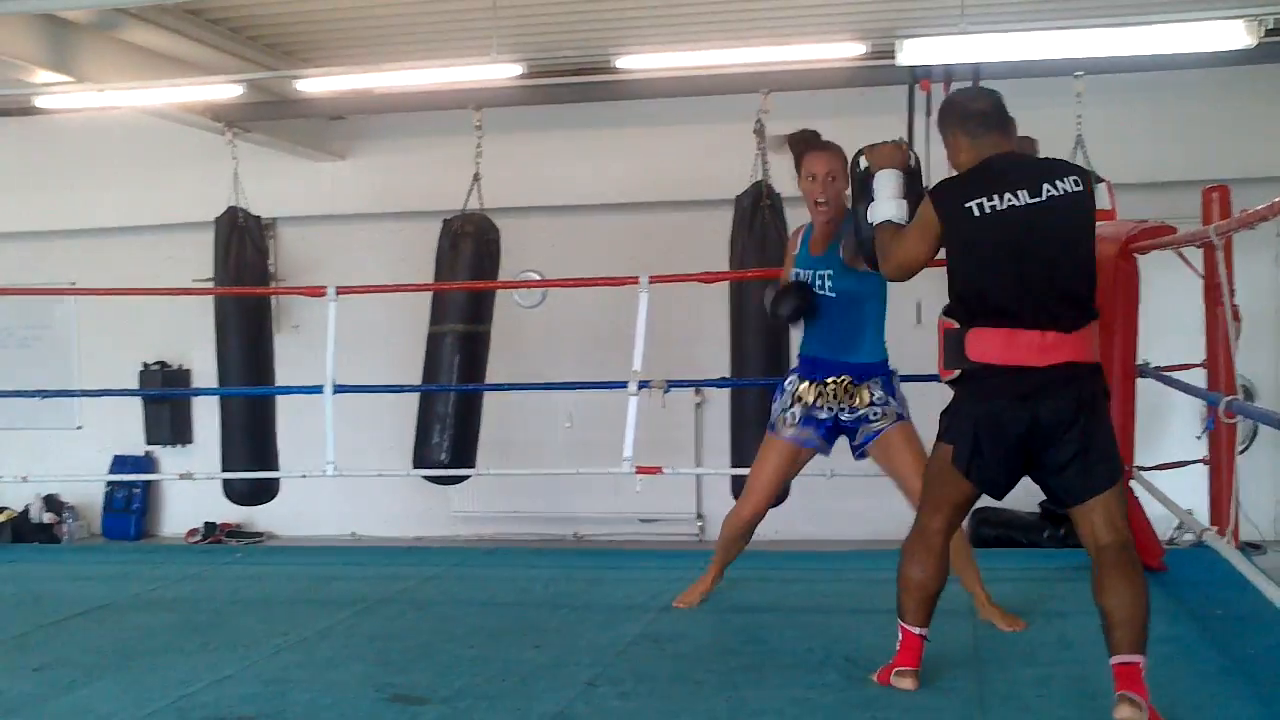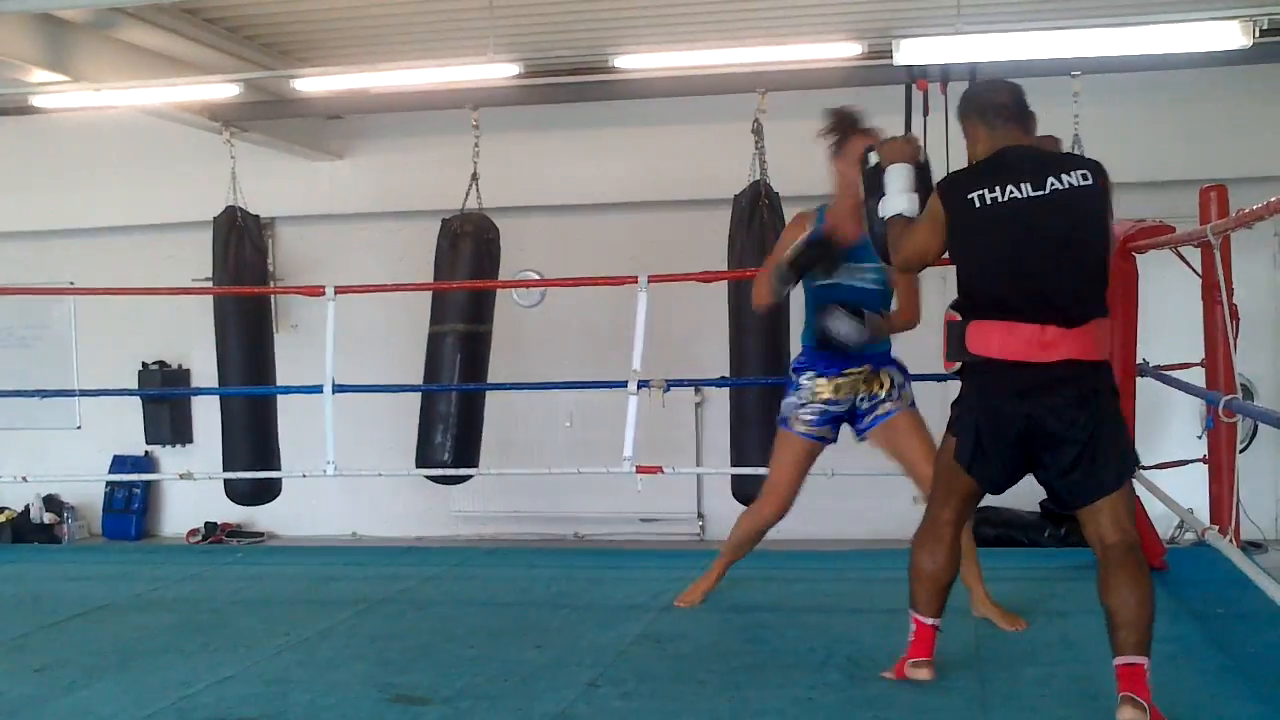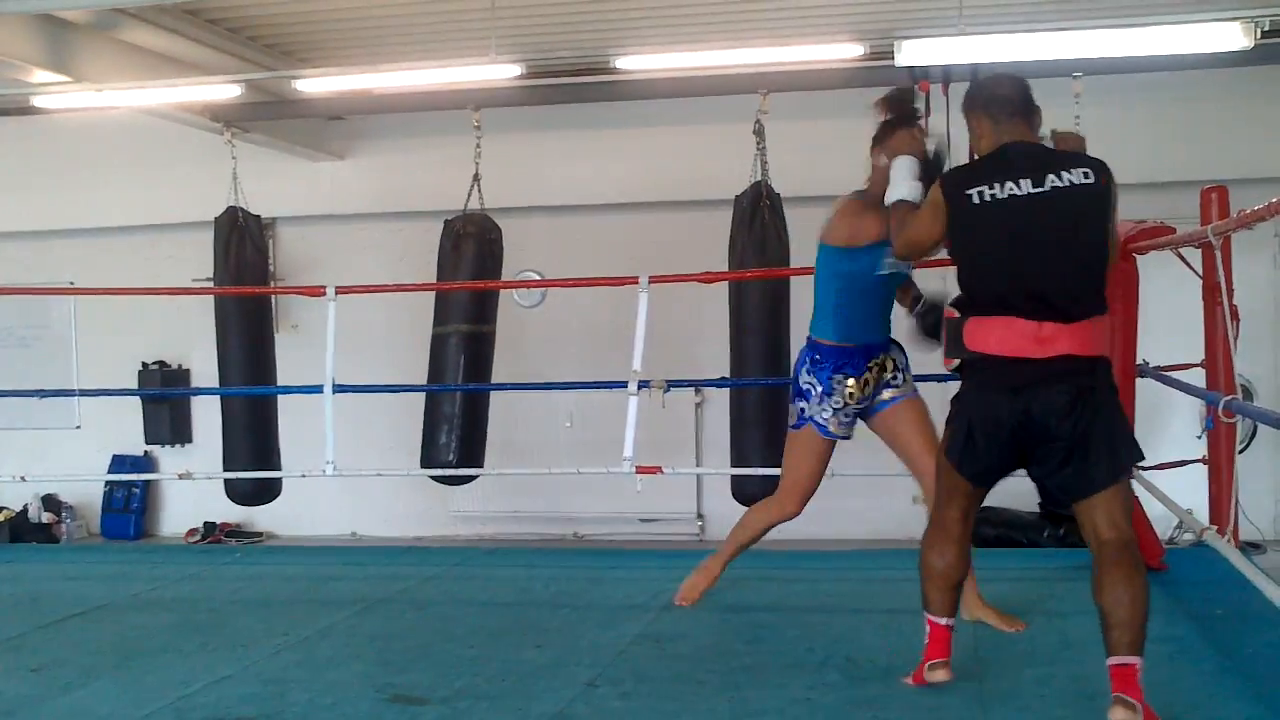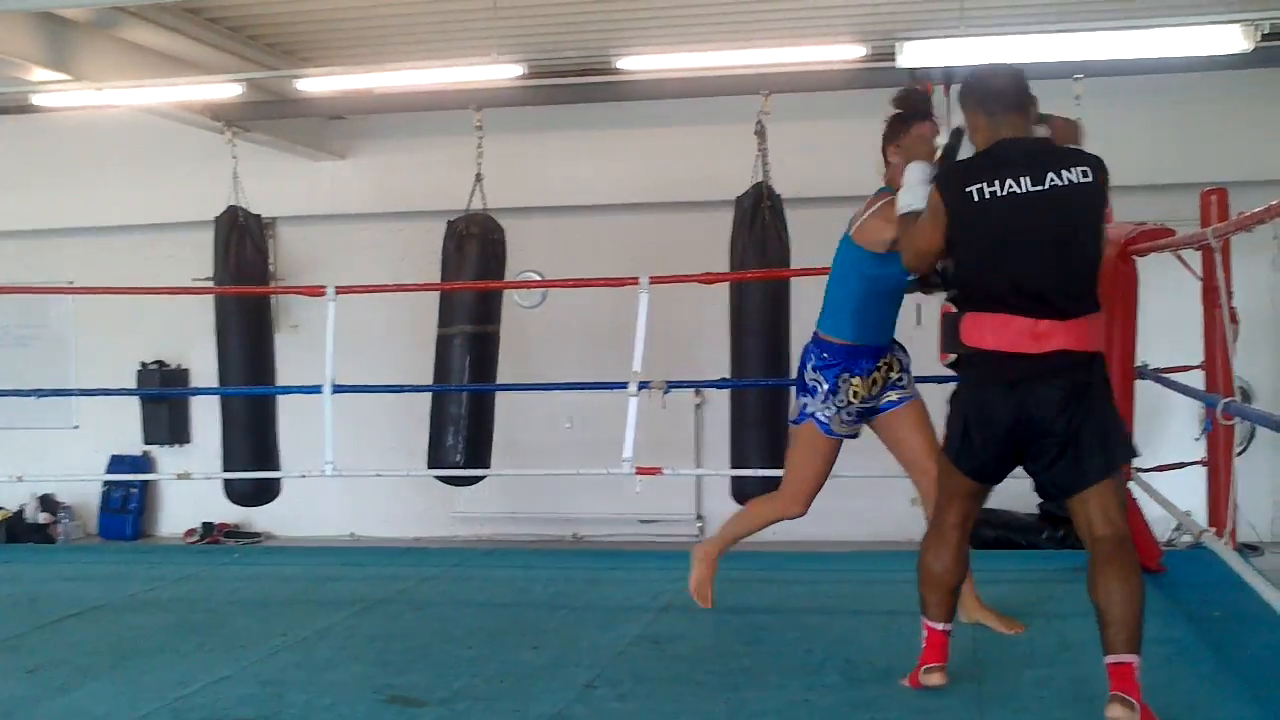
dt=0.1s
person 1, frame 1
left shoulder: (949, 199)
right shoulder: (1077, 180)
left elbow: (893, 262)
left wrist: (886, 179)
left hip: (990, 389)
right hip: (1072, 387)
left knee: (932, 524)
right knee: (1111, 541)
left ankle: (906, 661)
person 1, frame 2
left shoulder: (957, 192)
right shoulder: (1091, 176)
left elbow: (905, 256)
left wrist: (897, 173)
left hip: (994, 384)
right hip: (1079, 384)
left knee: (943, 515)
right knee: (1117, 540)
left ankle: (919, 651)
person 1, frame 3
left shoulder: (957, 186)
right shoulder: (1094, 175)
left elbow: (905, 242)
left wrist: (904, 168)
left hip: (992, 381)
right hip: (1076, 380)
left knee: (950, 516)
right knee: (1113, 538)
left ankle: (936, 653)
person 1, frame 4
left shoulder: (956, 184)
right shoulder: (1090, 172)
left elbow: (915, 255)
left wrist: (916, 173)
left hip: (989, 377)
right hip: (1071, 377)
left knee: (950, 518)
right knee: (1107, 534)
left ankle: (932, 657)
person 2, frame 1
right shoulder: (797, 240)
right wrist: (785, 303)
left hip: (870, 387)
right hip: (808, 385)
right knee: (751, 503)
left ankle: (983, 600)
right ankle: (713, 573)
person 2, frame 2
right shoulder: (806, 226)
left elbow: (910, 313)
right elbow: (760, 298)
left wrist: (867, 327)
right wrist: (797, 262)
left hip: (878, 378)
right hip: (817, 379)
right knee: (772, 505)
left ankle: (981, 597)
right ankle: (716, 571)
person 2, frame 3
left shoulder: (892, 213)
right shoulder: (857, 210)
left wrist: (924, 305)
left hip: (880, 364)
right hip: (829, 369)
left knee: (939, 477)
right knee: (790, 502)
left ankle: (970, 599)
right ankle: (715, 564)
person 2, frame 4
left shoulder: (899, 210)
right shoulder: (894, 215)
left hip: (883, 364)
right hip: (835, 367)
left knee: (937, 481)
right knee: (793, 500)
left ankle: (968, 601)
right ankle: (709, 551)
